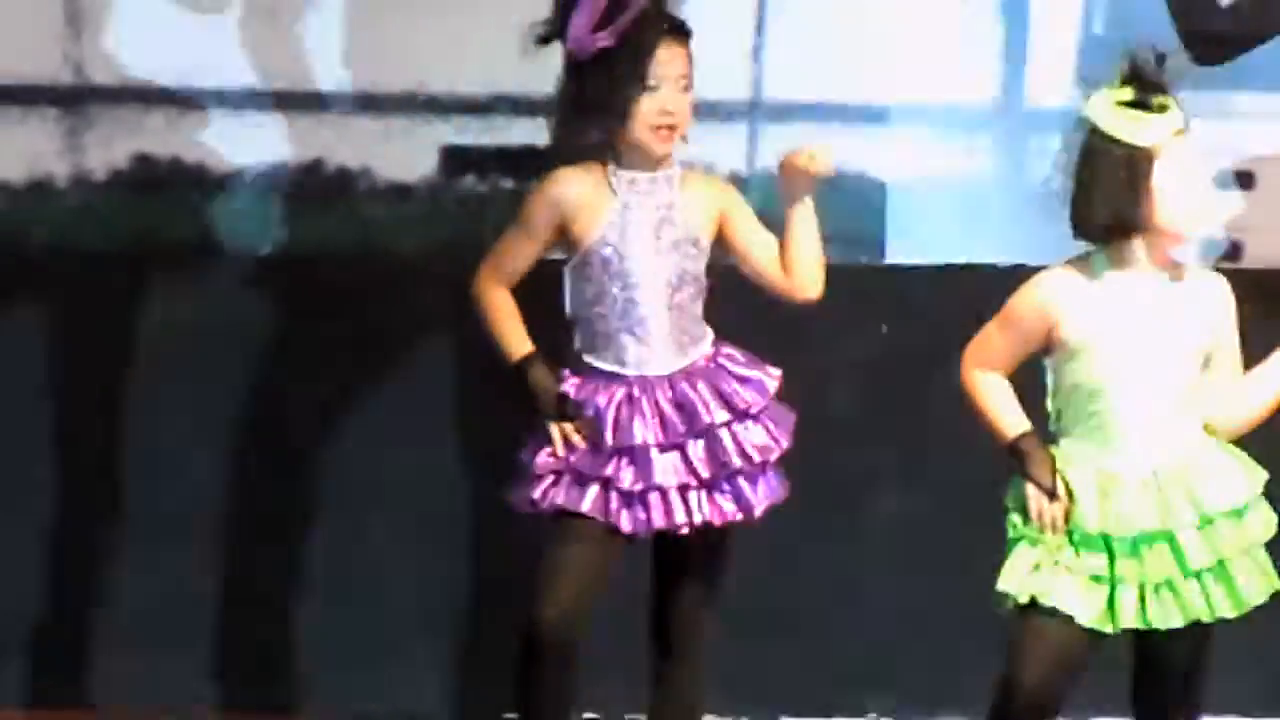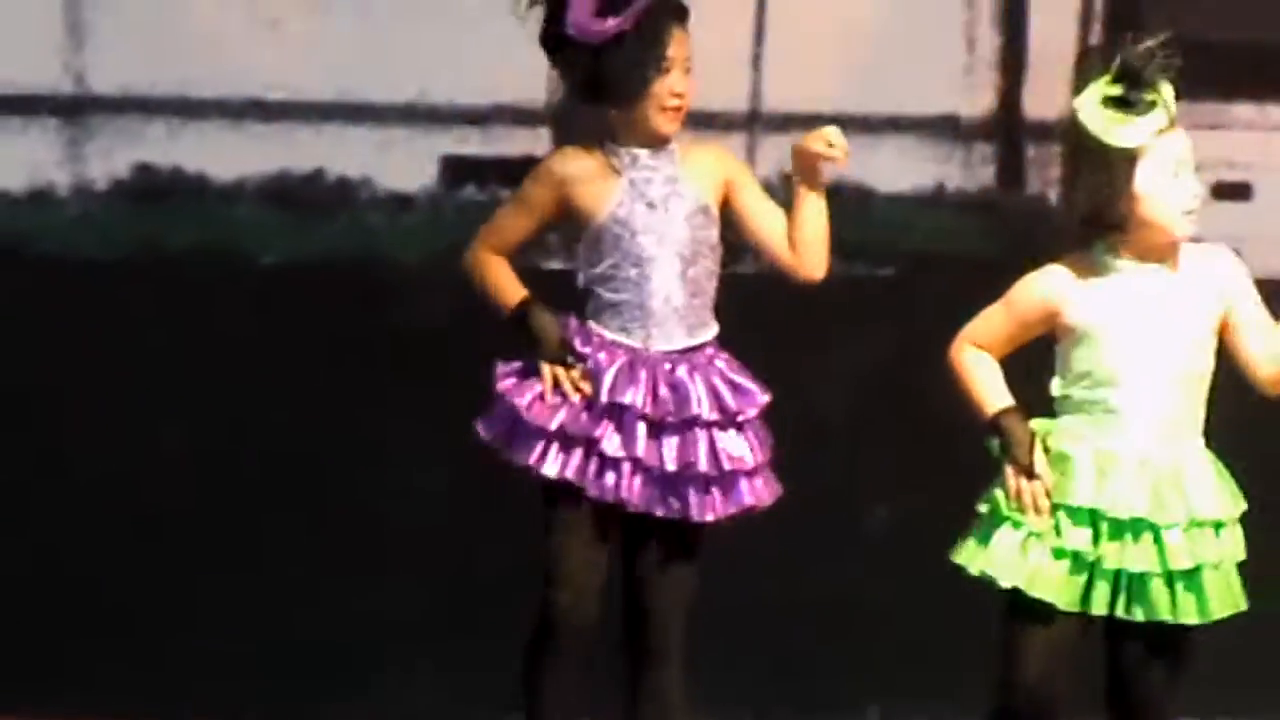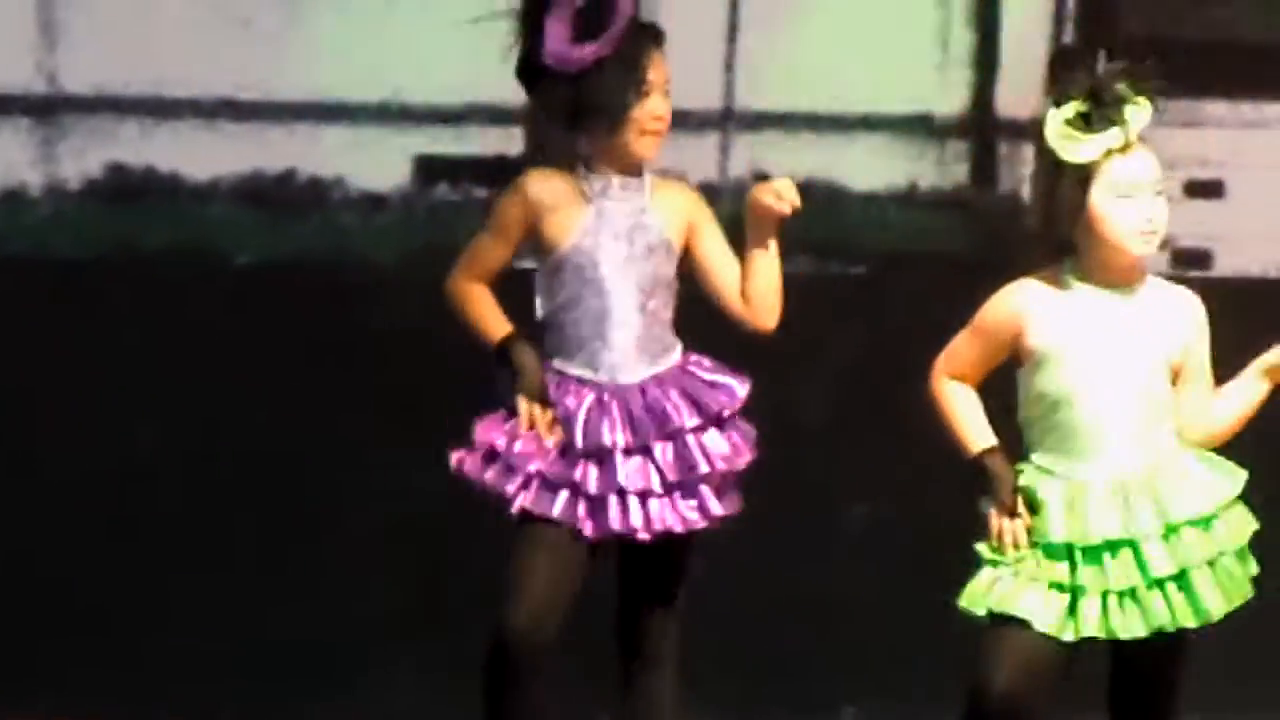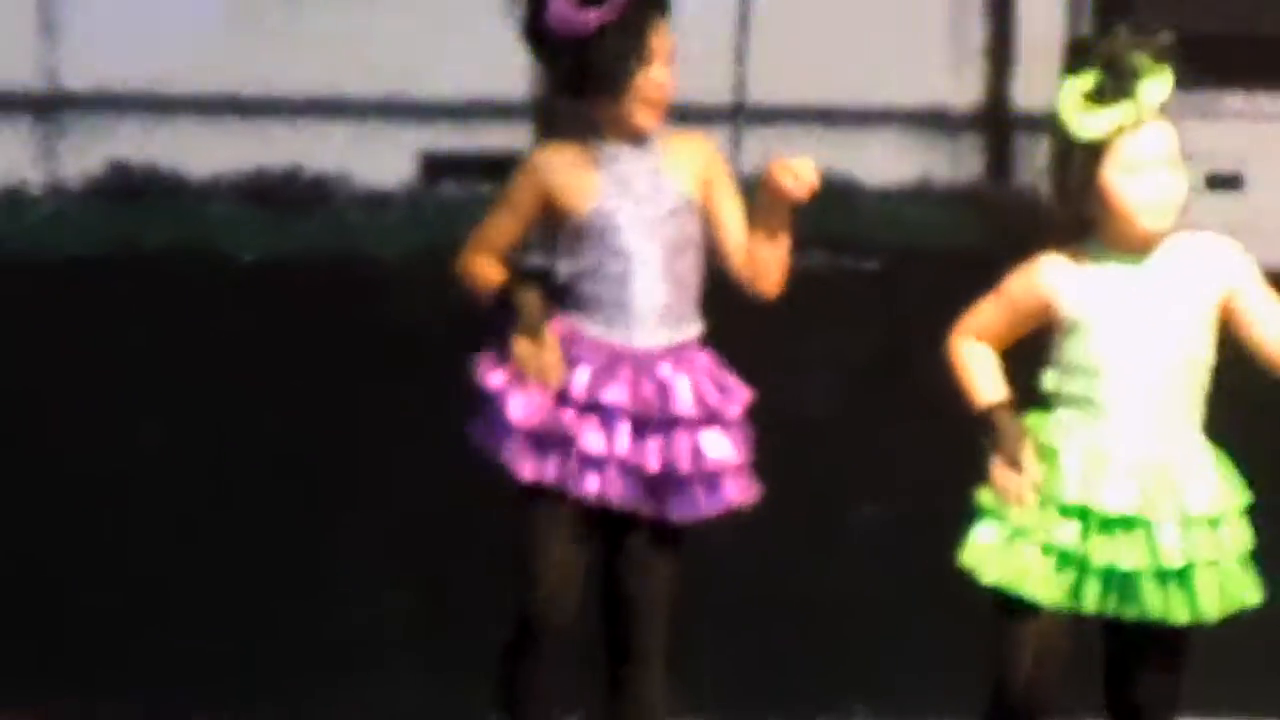
dt=0.2s
person 1, frame 1
left shoulder: (709, 193)
right shoulder: (569, 191)
left elbow: (802, 284)
right elbow: (491, 283)
left wrist: (798, 190)
right wrist: (534, 376)
left hip: (696, 421)
right hip: (605, 429)
left knee: (682, 631)
right knee: (553, 623)
person 1, frame 2
left shoulder: (717, 167)
right shoulder: (572, 171)
left elbow: (807, 265)
right elbow: (484, 253)
left wrist: (809, 176)
right wrist: (536, 323)
left hip: (687, 404)
right hip: (600, 400)
left knee: (660, 629)
right knee: (566, 613)
person 1, frame 3
left shoulder: (681, 202)
right shoulder: (541, 194)
left elbow: (759, 314)
right elbow: (466, 281)
left wrist: (762, 226)
right wrist: (519, 357)
left hip: (663, 428)
right hip: (573, 431)
left knee: (651, 639)
right knee: (524, 630)
person 1, frame 4
left shoulder: (697, 158)
right shoulder: (554, 167)
left elbow: (761, 278)
right elbow: (475, 257)
left wrist: (777, 200)
right wrist: (517, 300)
left hip: (670, 401)
right hip: (580, 398)
left knee: (642, 628)
right knee: (545, 612)
person 2, frame 1
left shoulder: (1209, 294)
right shoulder: (1062, 293)
left elbow: (1226, 414)
right elbow: (980, 368)
right wrist: (1029, 452)
left hip: (1188, 526)
right hip: (1085, 523)
person 2, frame 2
left shoulder: (1216, 273)
right shoulder: (1065, 286)
right elbow: (970, 347)
right wrist: (1013, 431)
left hip: (1172, 520)
right hip: (1071, 512)
person 2, frame 3
left shoulder: (1180, 309)
right shoulder: (1028, 305)
left elbow: (1197, 425)
right elbow: (948, 377)
right wrist: (993, 467)
left hip: (1163, 536)
right hip: (1056, 535)
person 2, frame 4
left shoulder: (1216, 263)
right shoulder: (1057, 277)
right elbow: (968, 338)
right wrist: (1001, 425)
left hip: (1172, 515)
right hip: (1067, 510)
